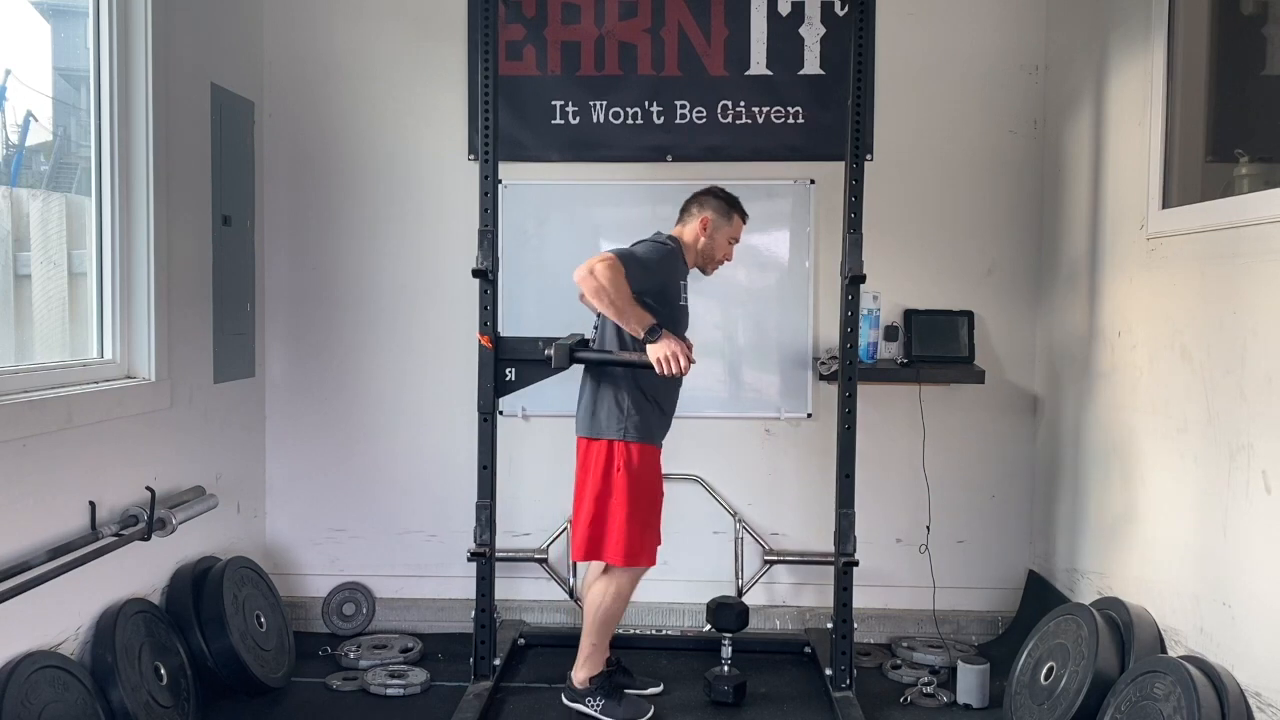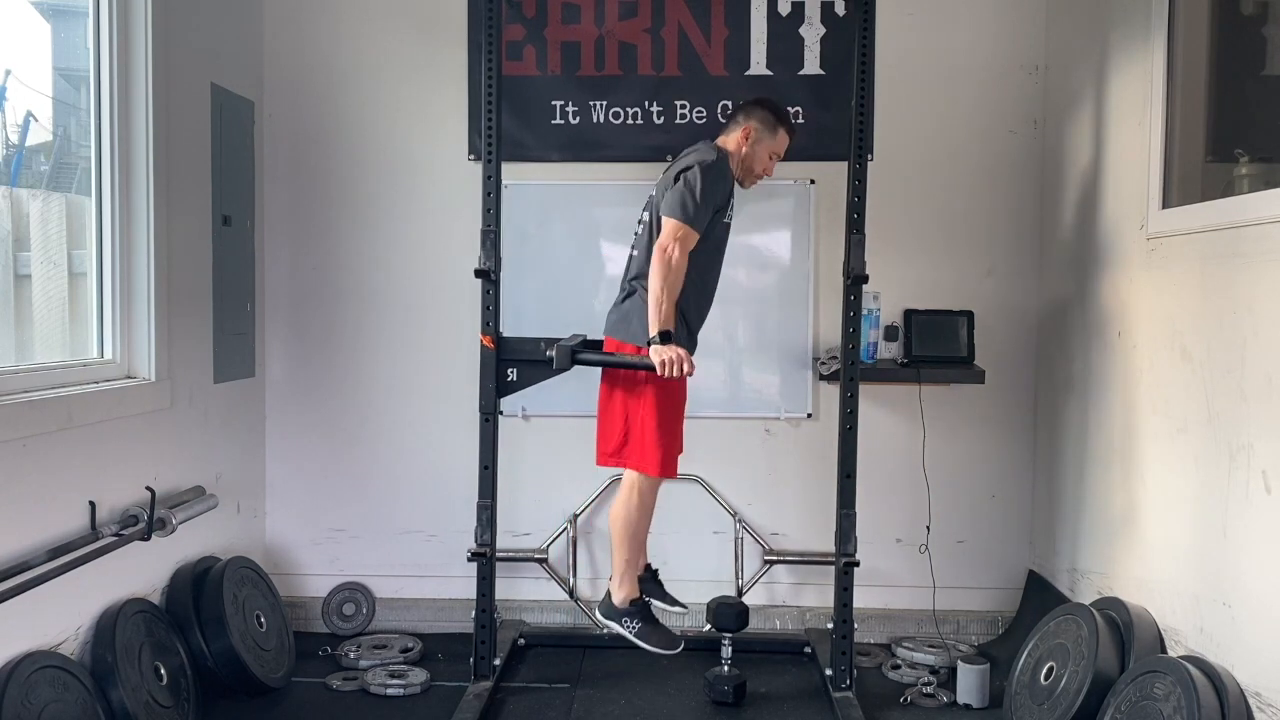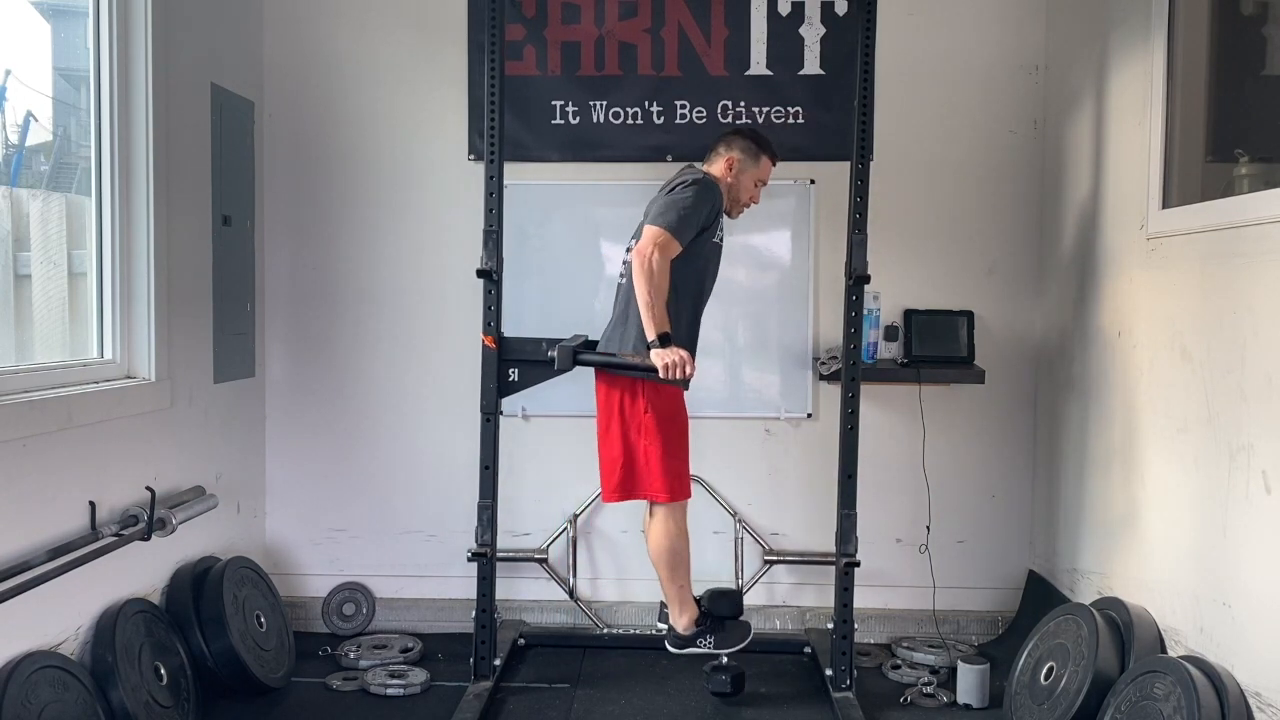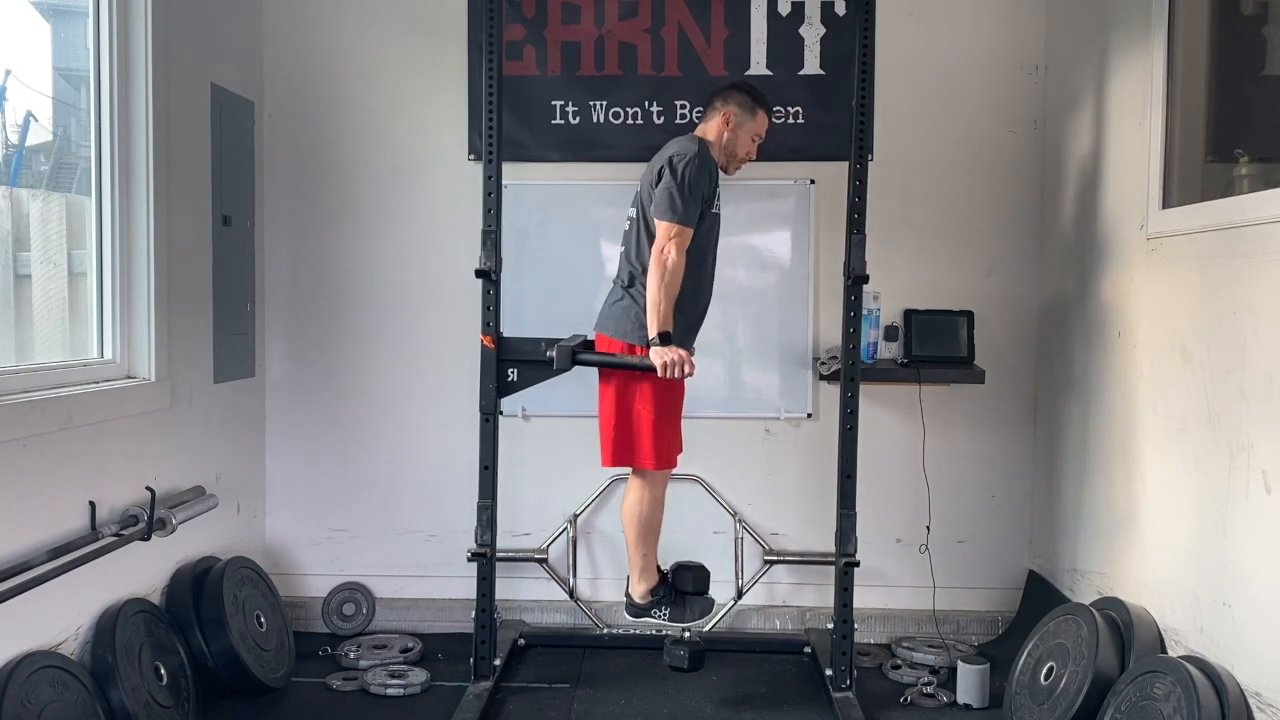
dt=1s
person 1, frame 1
left shoulder: (665, 264)
right shoulder: (662, 254)
left elbow: (601, 295)
right elbow: (590, 275)
right wrist: (654, 334)
left hip: (628, 429)
right hip: (620, 430)
left knee: (614, 558)
right knee: (621, 561)
left ankle: (600, 663)
person 1, frame 2
left shoulder: (706, 171)
right shoulder: (708, 169)
right elbow: (669, 249)
right wrist: (662, 337)
left hip: (653, 339)
right hip: (648, 343)
left knee: (648, 468)
right knee: (644, 470)
left ankle: (636, 572)
right ankle: (621, 599)
person 1, frame 3
left shoulder: (696, 200)
right shoulder: (699, 189)
right elbow: (647, 254)
right wrist: (660, 341)
left hip: (642, 366)
right hip: (643, 368)
left knee: (665, 495)
right knee: (668, 498)
left ankle: (678, 602)
right ankle: (685, 623)
person 1, frame 4
left shoulder: (687, 162)
right shoulder: (691, 159)
right elbow: (667, 251)
left wrist: (663, 337)
right wrist: (661, 339)
left hip: (643, 334)
right hip: (641, 336)
left knee: (653, 467)
right knee: (650, 468)
left ankle: (646, 577)
right ankle: (643, 592)
